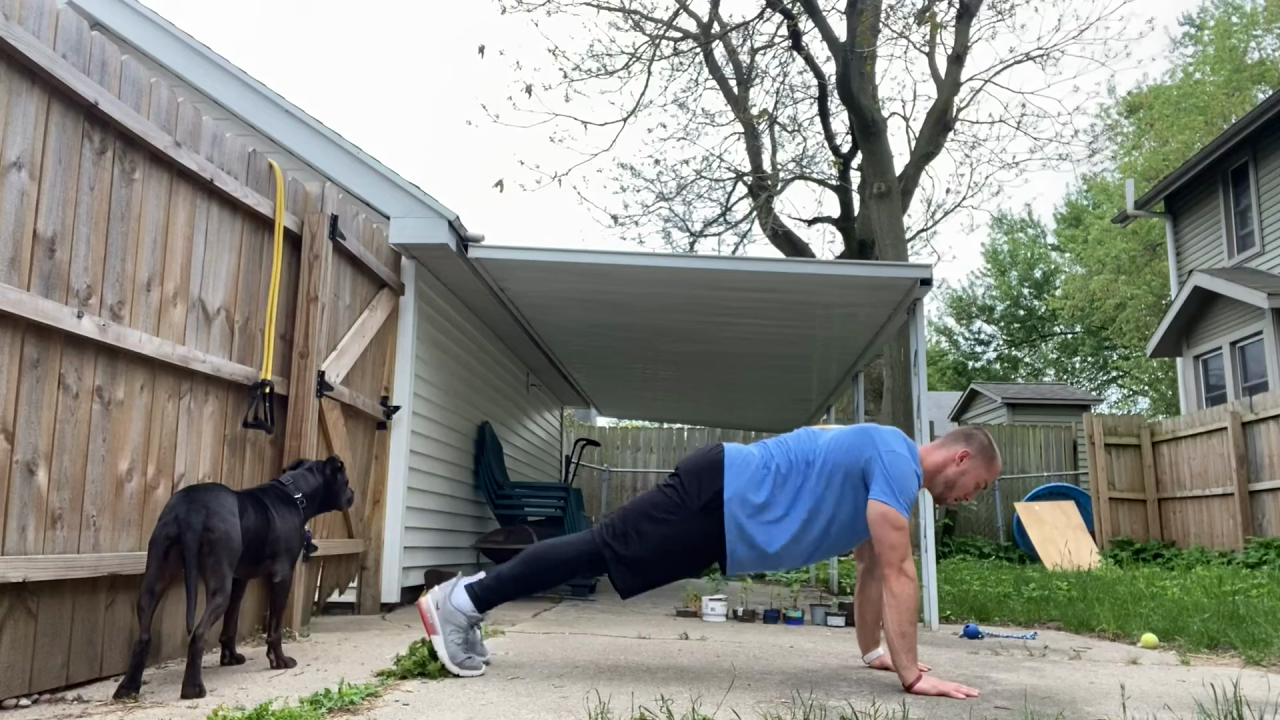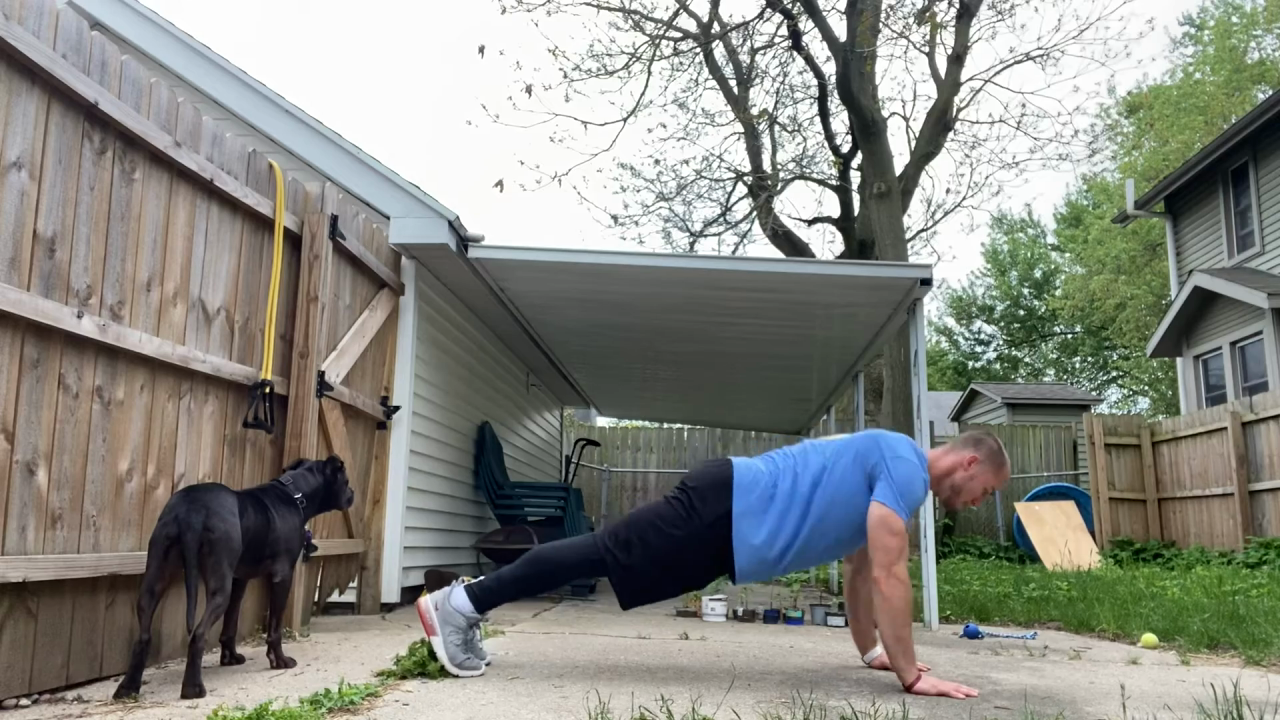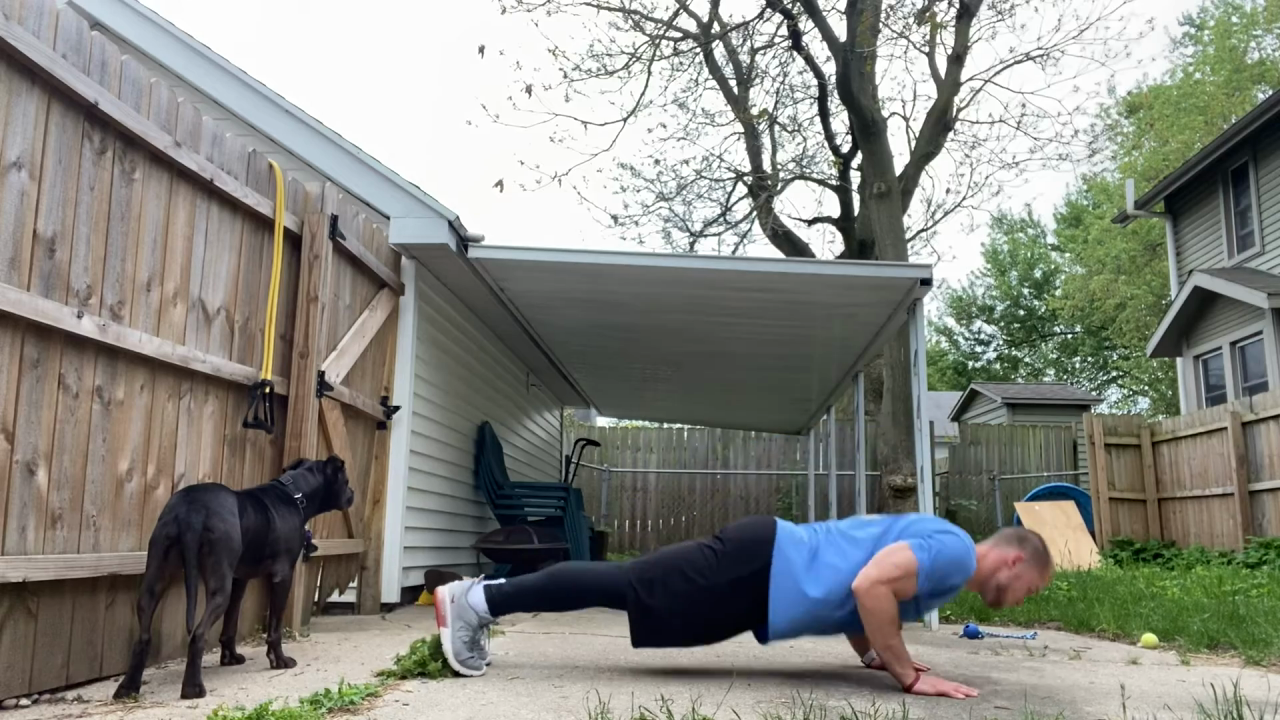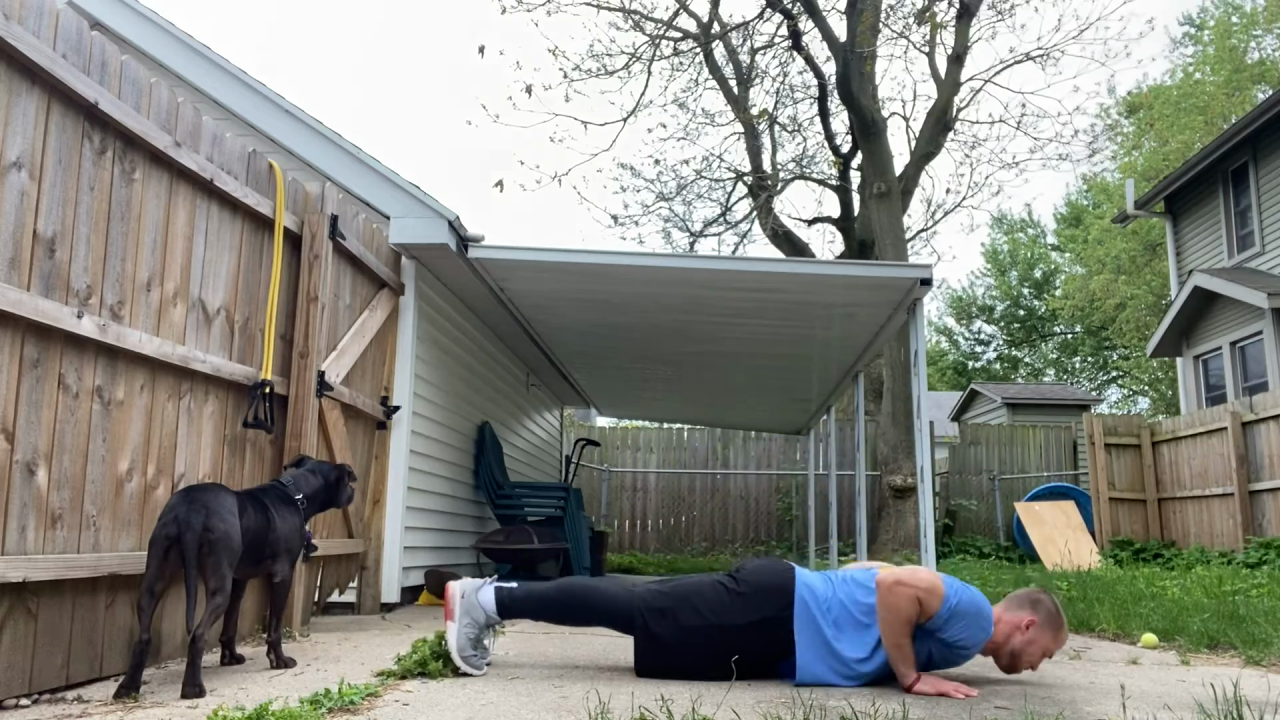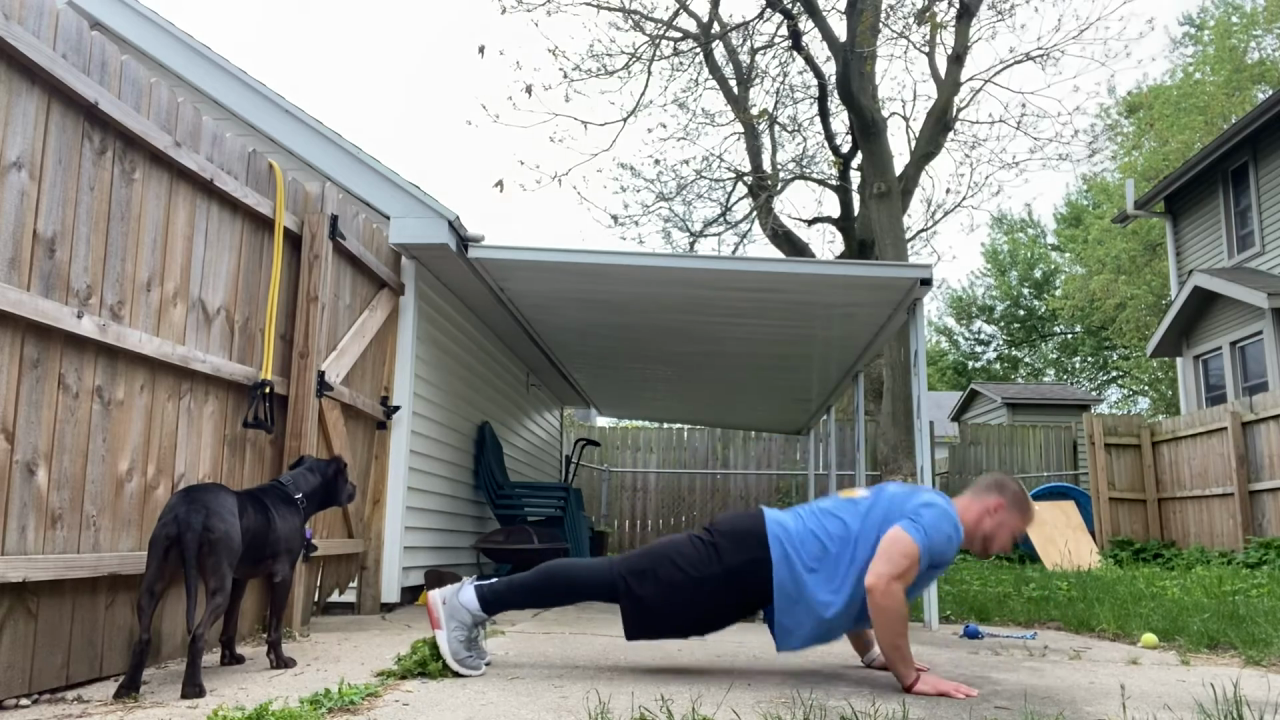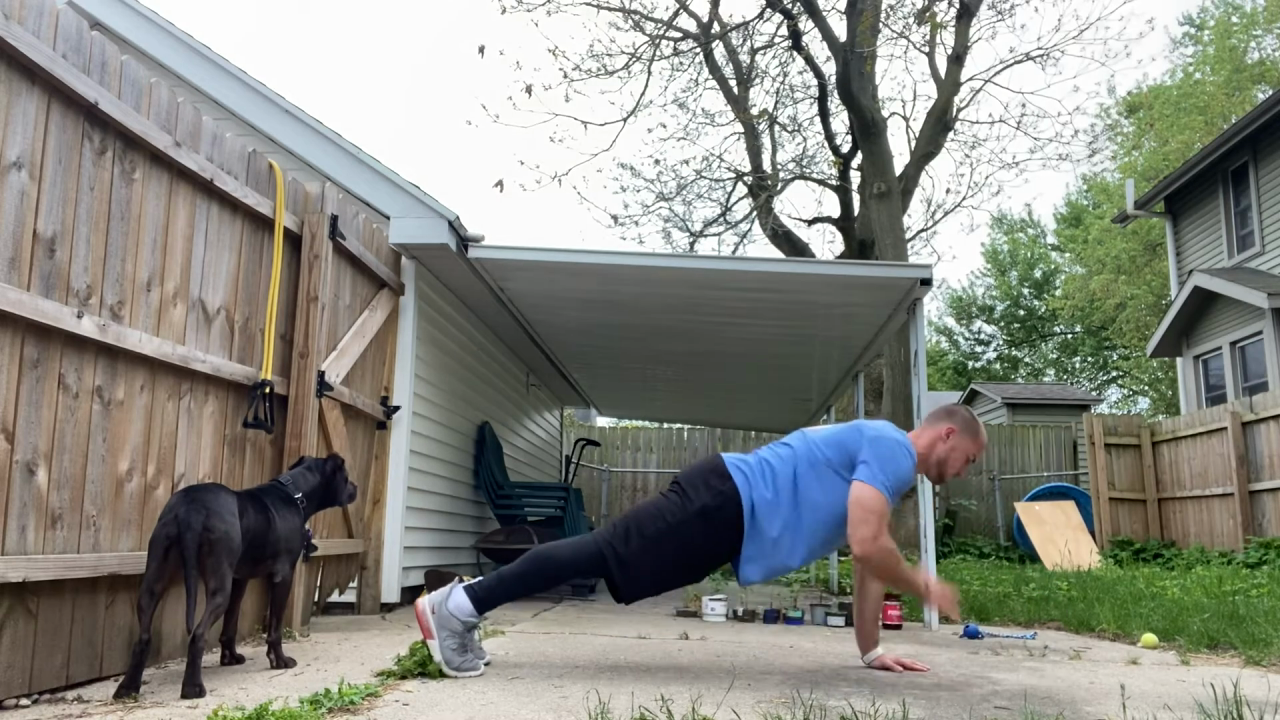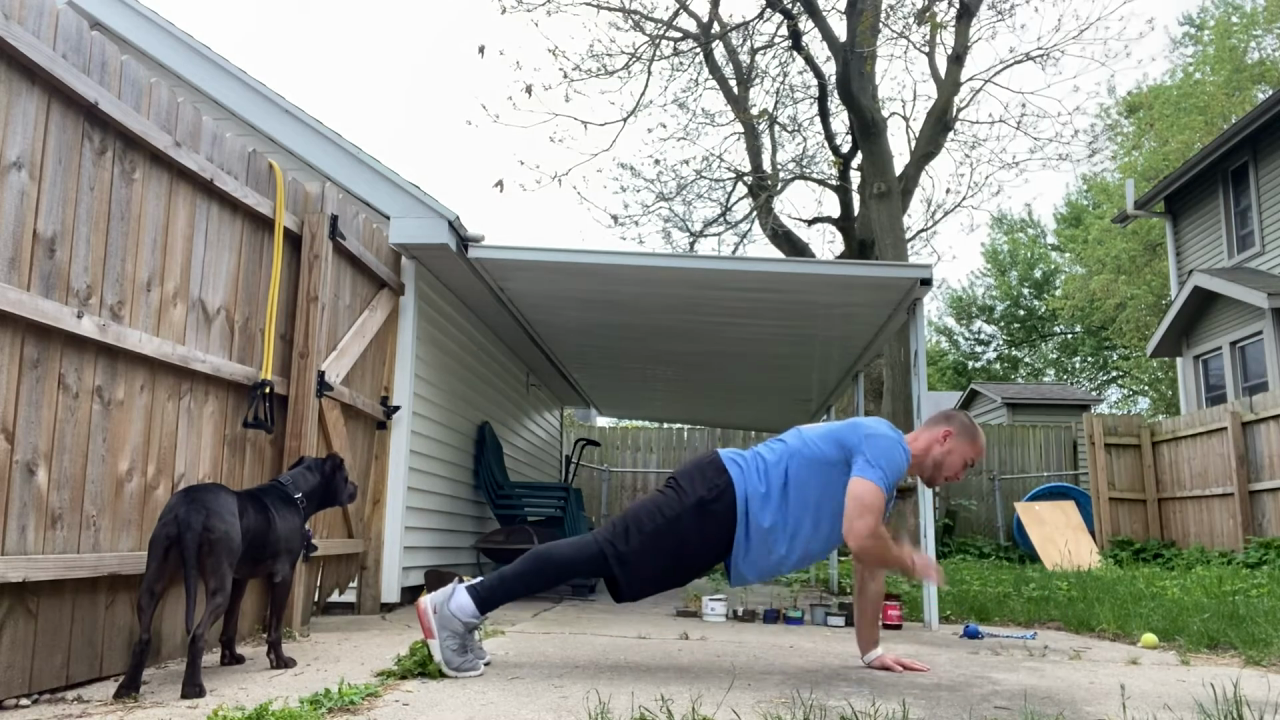
dt=0.3s
person 1, frame 1
left shoulder: (885, 462)
right shoulder: (898, 460)
left elbow: (871, 566)
right elbow: (898, 572)
left wrist: (872, 650)
right wrist: (911, 674)
left hip: (726, 502)
right hip: (719, 497)
left knee: (600, 546)
right knee: (600, 548)
left ankle: (474, 590)
right ankle: (461, 601)
person 1, frame 2
left shoulder: (895, 466)
right shoulder: (907, 467)
left elbow: (857, 559)
right elbow: (886, 573)
left wrist: (870, 647)
right wrist: (909, 672)
left hip: (735, 514)
right hip: (728, 509)
left knee: (598, 557)
right knee: (601, 555)
left ankle: (466, 602)
right ankle: (459, 603)
person 1, frame 3
left shoulder: (937, 540)
right shoulder: (955, 553)
right elbow: (869, 586)
left wrist: (873, 653)
right wrist: (909, 674)
left hip: (770, 562)
right hip: (763, 570)
left knee: (622, 583)
right knee: (625, 588)
left ankle: (485, 594)
right ankle: (475, 598)
person 1, frame 4
left shoulder: (954, 602)
right shoulder: (973, 619)
left elbow: (868, 574)
right elbow: (894, 585)
left wrist: (888, 659)
right wrist: (909, 673)
left hip: (786, 601)
right hip: (780, 614)
left knee: (635, 603)
right knee: (631, 610)
left ankle: (493, 594)
right ankle: (485, 596)
person 1, frame 5
left shoulder: (916, 504)
right shoulder: (941, 524)
left elbow: (847, 569)
right elbow: (880, 585)
left wrist: (871, 652)
right wrist: (909, 674)
left hip: (764, 547)
right hip: (757, 560)
left knee: (613, 576)
right knee: (616, 579)
left ankle: (477, 596)
right ankle: (469, 601)
person 1, frame 6
left shoulder: (882, 457)
right shoulder: (891, 448)
left elbow: (867, 564)
right elbow: (866, 546)
left wrist: (871, 649)
right wrist: (921, 585)
left hip: (728, 511)
right hip: (721, 504)
left knee: (599, 556)
right knee: (603, 555)
left ankle: (462, 604)
right ankle: (456, 604)
person 1, frame 7
left shoulder: (877, 463)
right shoulder: (884, 443)
left elbow: (867, 564)
right elbow: (861, 540)
left wrist: (871, 649)
right wrist: (911, 561)
left hip: (724, 510)
right hip: (717, 499)
left knee: (597, 553)
right knee: (604, 555)
left ankle: (464, 604)
right ankle: (458, 605)
